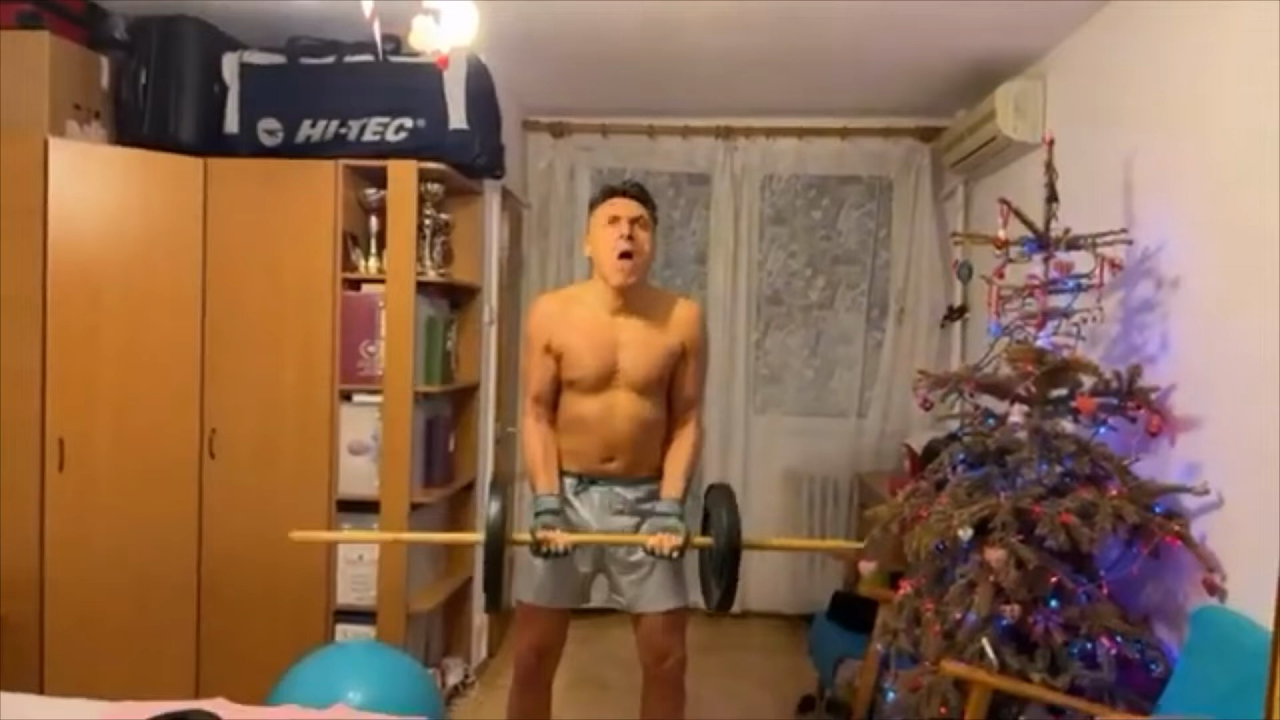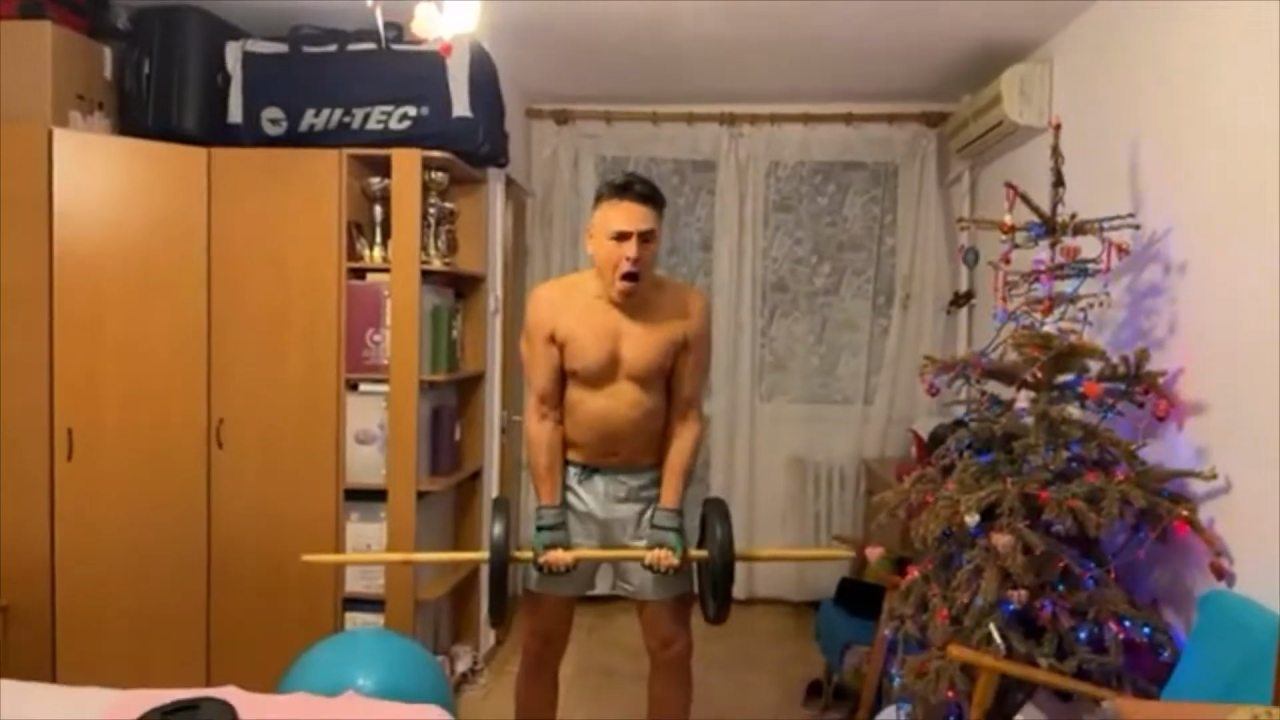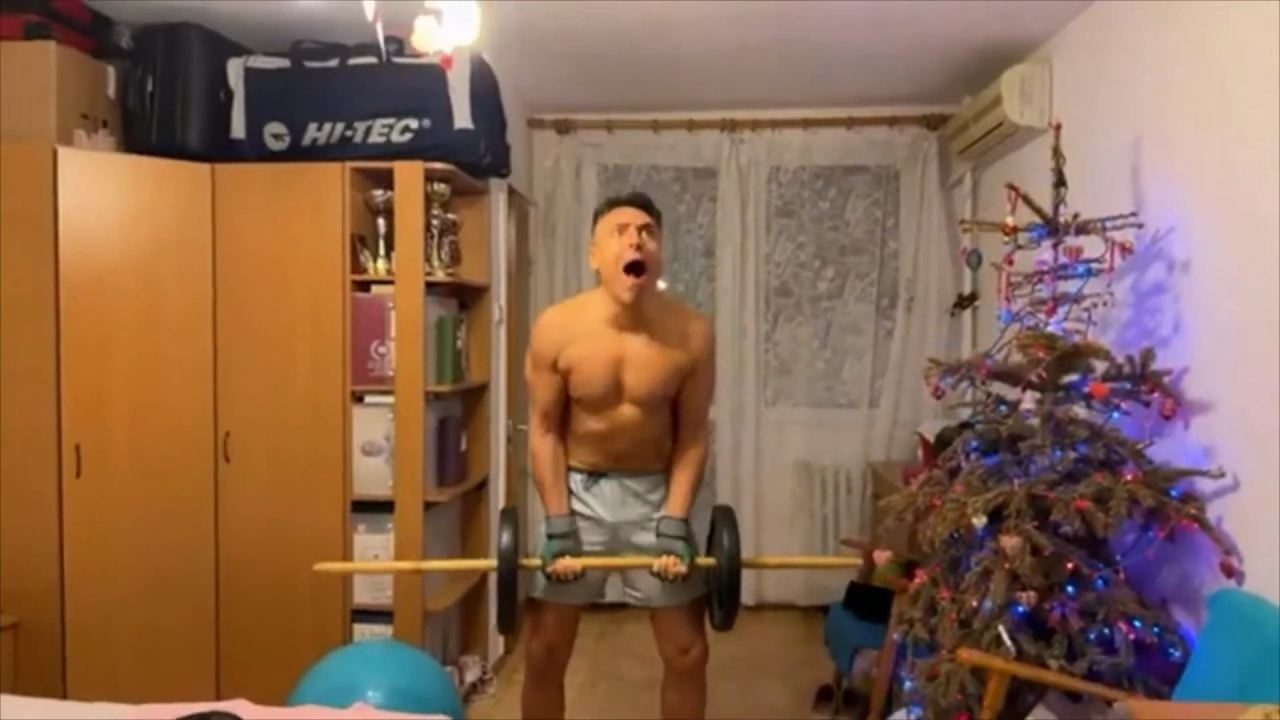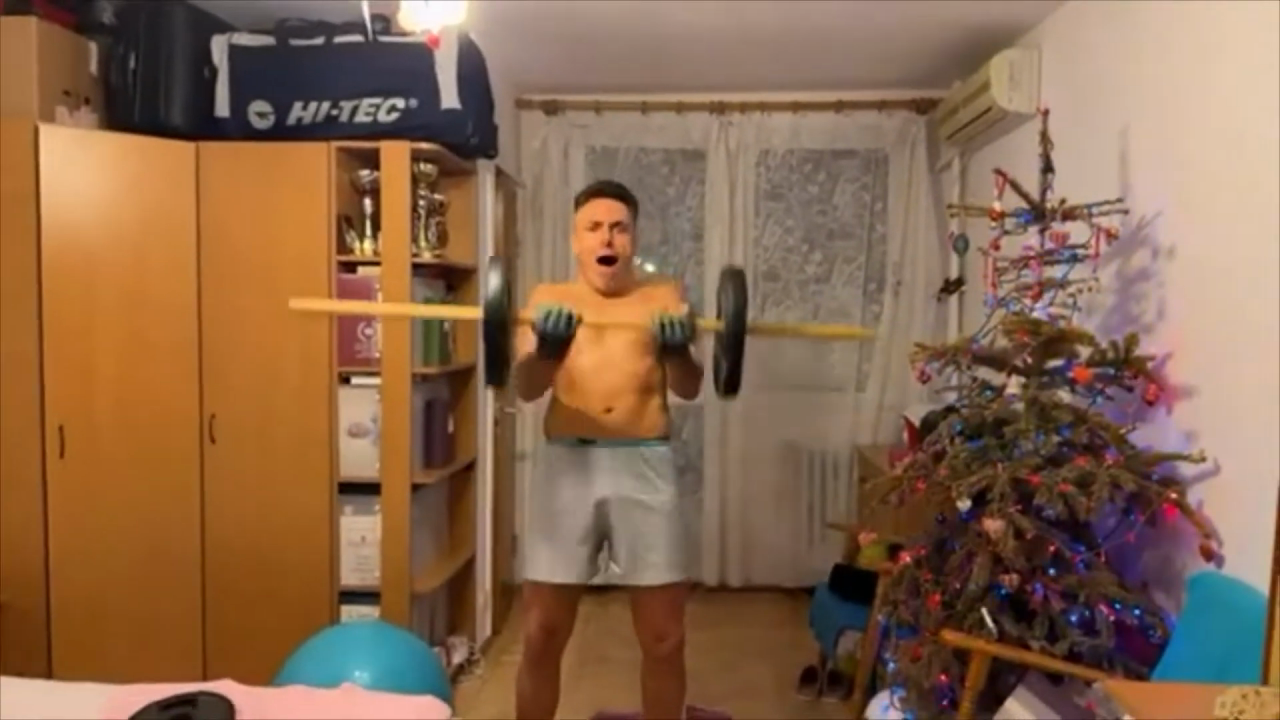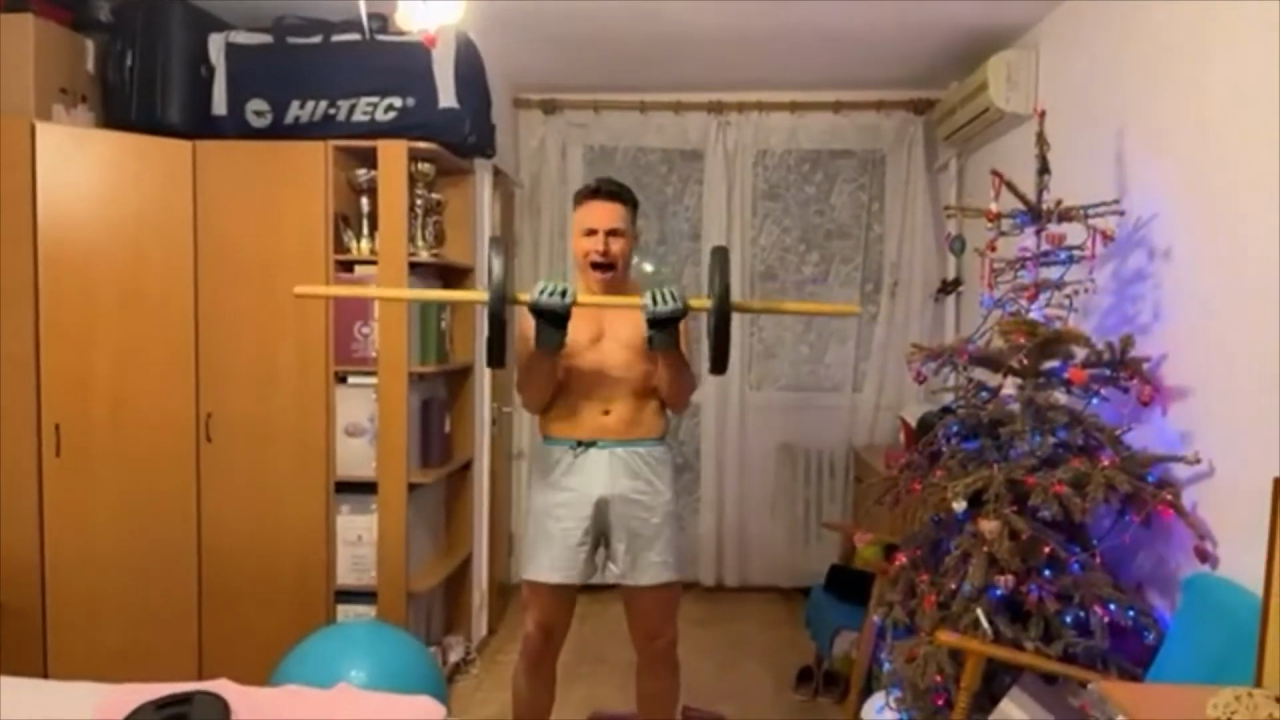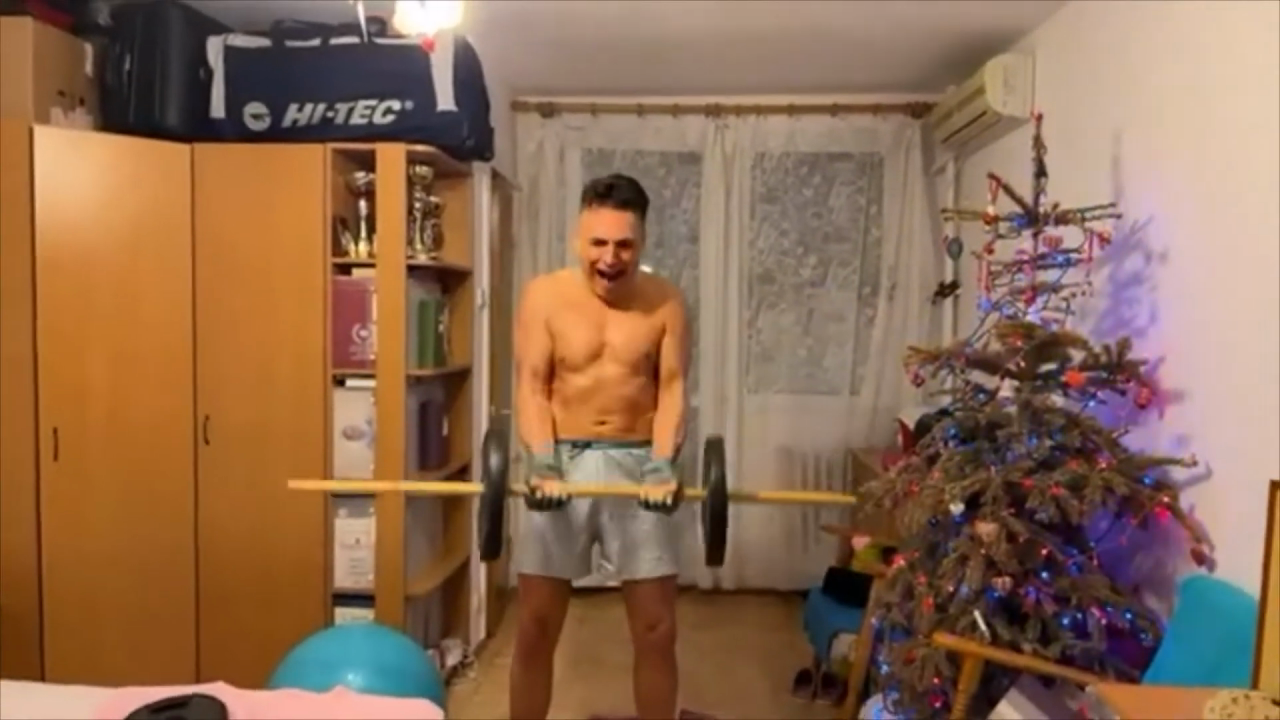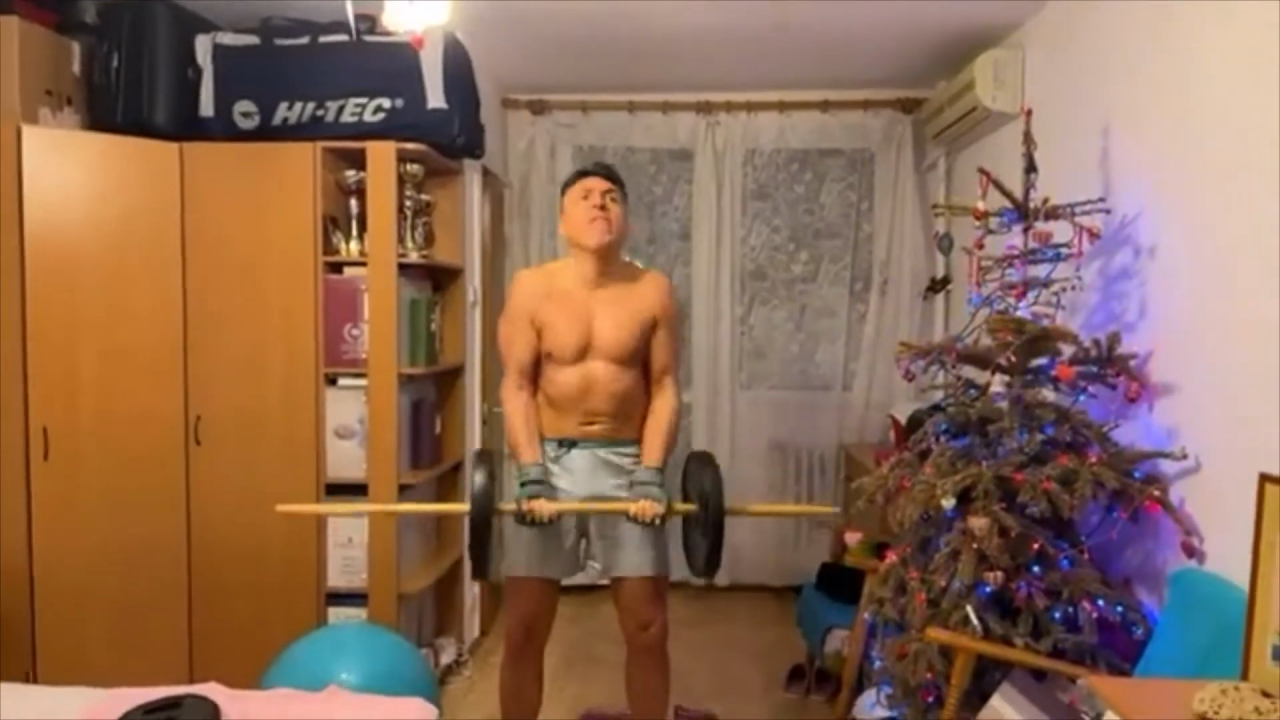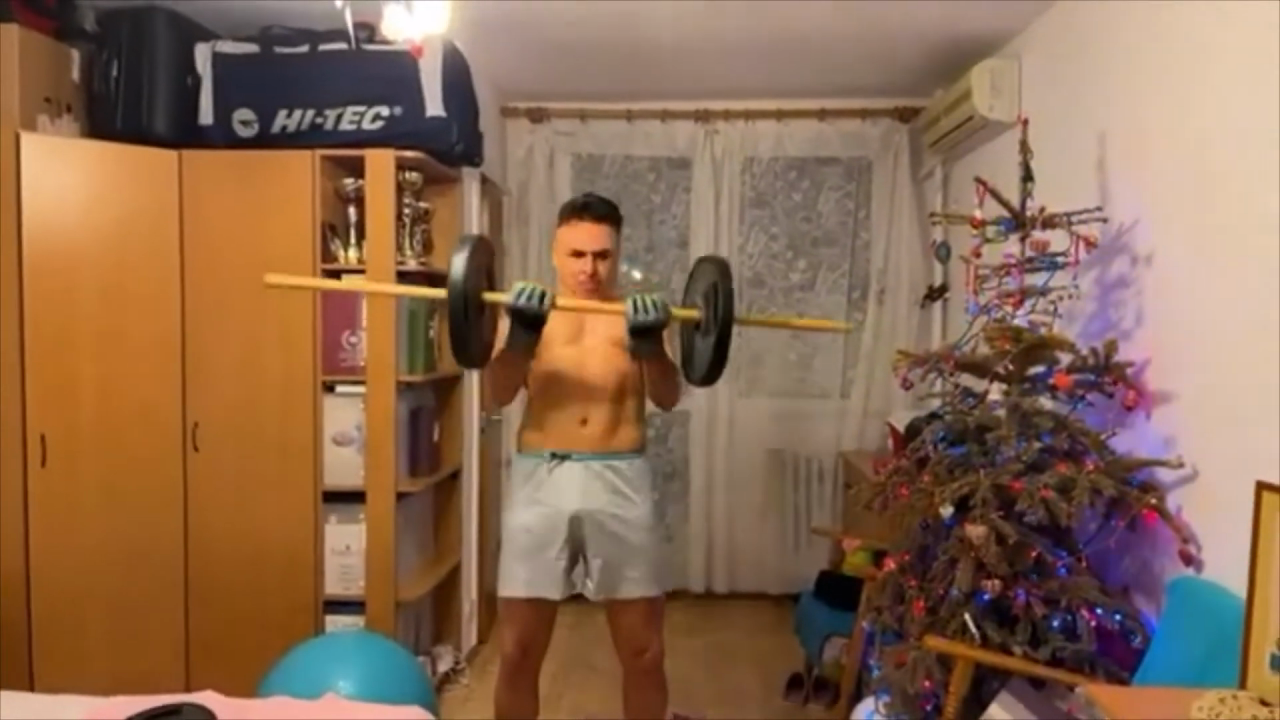
dt=0.5s
person 1, frame 1
left shoulder: (683, 319)
right shoulder: (550, 313)
left elbow: (687, 420)
right elbow: (537, 416)
left wrist: (672, 505)
right wrist: (547, 505)
left hip: (645, 500)
right hip: (569, 495)
left knee: (666, 658)
right knee: (533, 656)
person 1, frame 2
left shoulder: (688, 309)
right shoulder: (550, 303)
left elbow: (686, 417)
right elbow: (542, 414)
left wrist: (669, 516)
right wrist: (549, 517)
left hip: (647, 488)
right hip: (573, 484)
left knee: (671, 645)
right knee: (539, 643)
person 1, frame 3
left shoulder: (692, 333)
right shoulder: (556, 327)
left elbow: (693, 434)
right elbow: (543, 431)
left wrist: (676, 528)
right wrist: (557, 532)
left hip: (653, 492)
right hip: (577, 490)
left knee: (687, 652)
right knee: (543, 653)
person 1, frame 4
left shoulder: (662, 296)
right shoulder: (549, 298)
left elbow: (688, 386)
right elbow: (527, 384)
left wrist: (679, 346)
right wrist: (547, 344)
left hip: (647, 466)
right hip: (567, 465)
left knee: (664, 639)
right knee: (541, 635)
person 1, frame 5
left shoulder: (659, 304)
right shoulder: (545, 301)
left elbow: (679, 397)
right elbow: (531, 398)
left wrist: (669, 334)
right wrist: (545, 333)
left hip: (642, 470)
right hip: (564, 469)
left knee: (658, 639)
right knee: (539, 635)
person 1, frame 6
left shoulder: (665, 301)
right shoulder: (543, 294)
left elbow: (672, 388)
right elbow: (531, 388)
left wrist: (664, 467)
right wrist: (543, 464)
left hip: (636, 468)
right hip: (563, 468)
left knee: (656, 629)
right knee: (535, 628)
person 1, frame 7
left shoulder: (653, 289)
right shoulder: (530, 287)
left elbow: (664, 386)
right elbow: (516, 386)
left wrist: (654, 473)
right wrist: (530, 473)
left hip: (624, 465)
right hip: (550, 465)
left knee: (648, 628)
right knee: (523, 629)
person 1, frame 8
left shoulder: (635, 311)
right shoulder: (529, 306)
left elbow: (667, 395)
right elbow: (498, 392)
left wrist: (652, 339)
right wrist: (520, 332)
left hip: (620, 481)
right hip: (539, 482)
left knee: (643, 650)
right knee: (518, 649)
